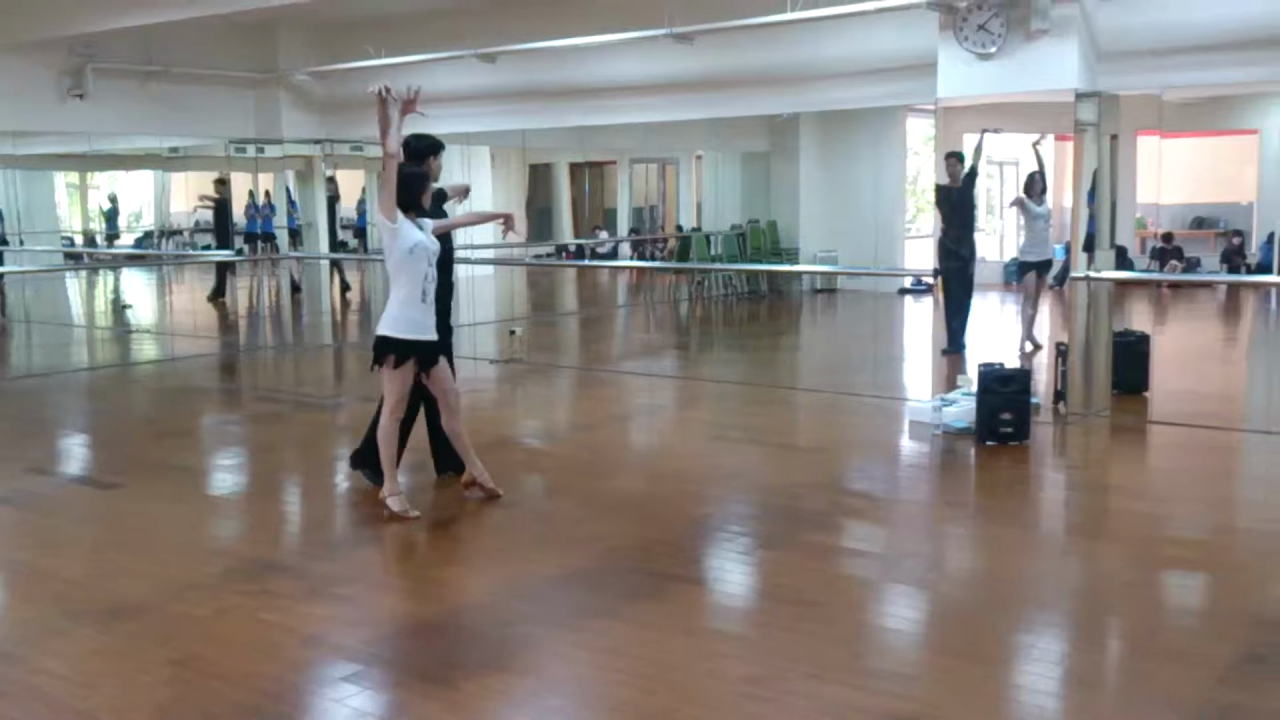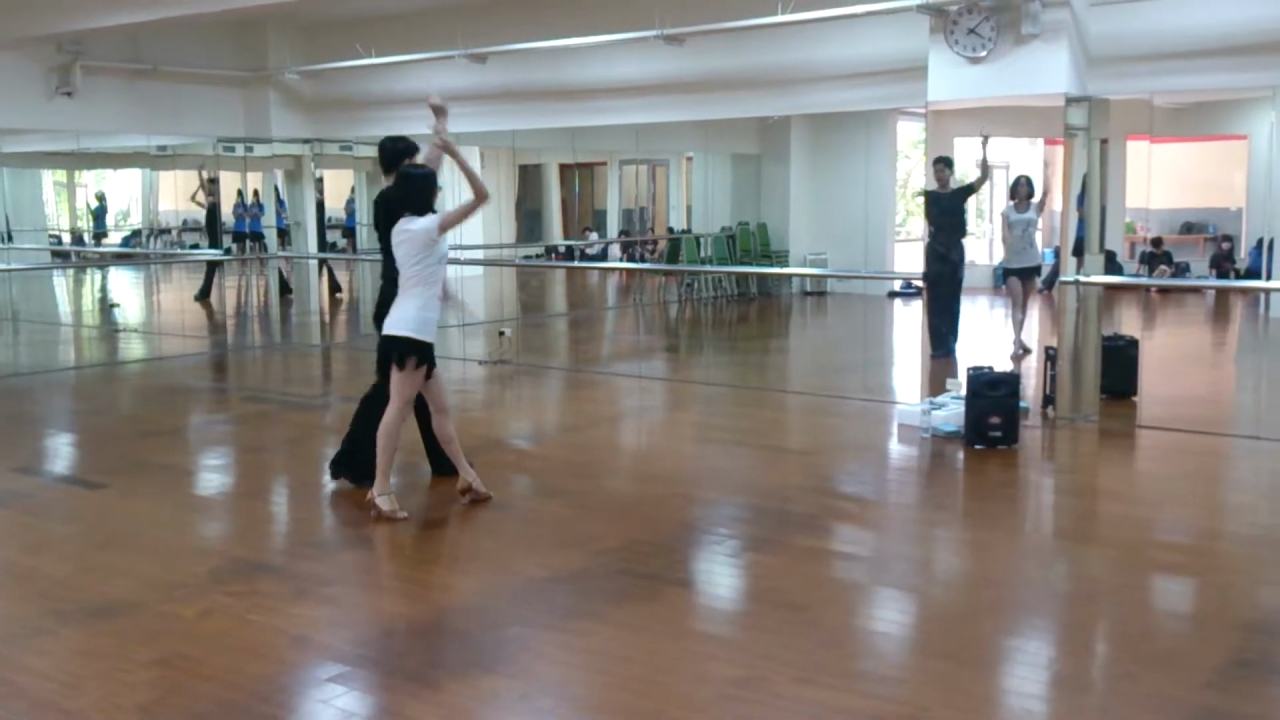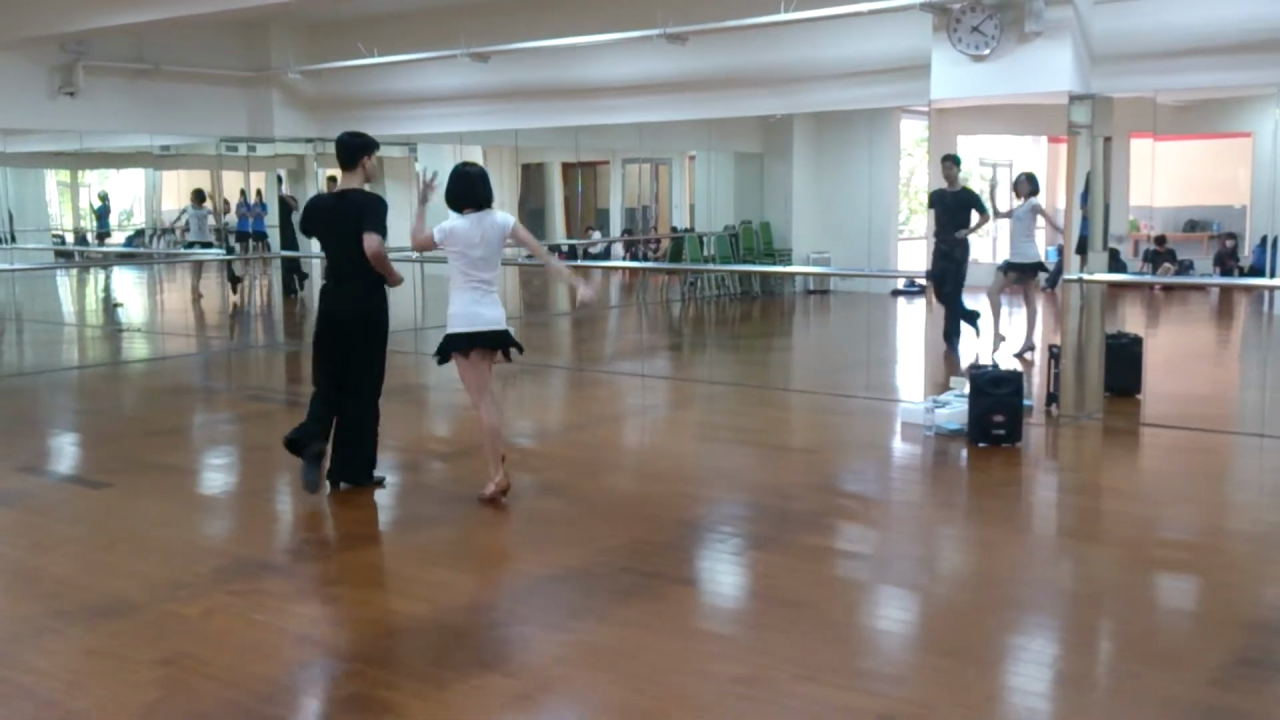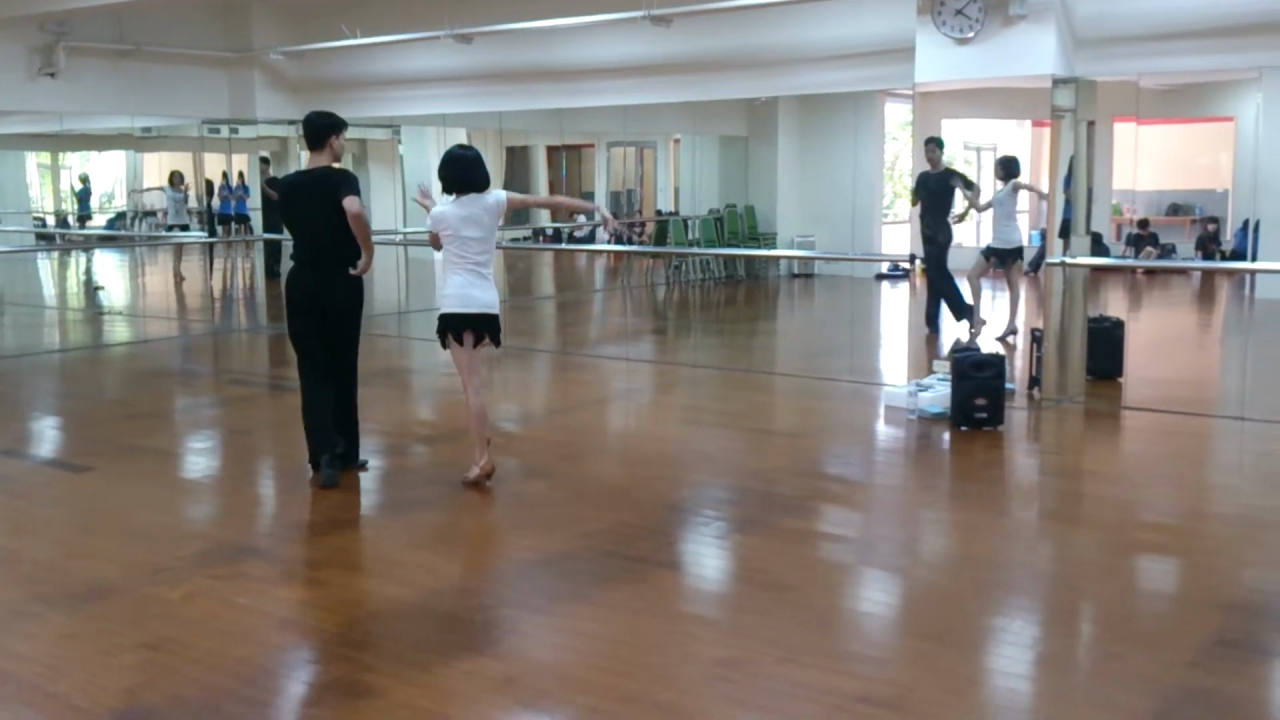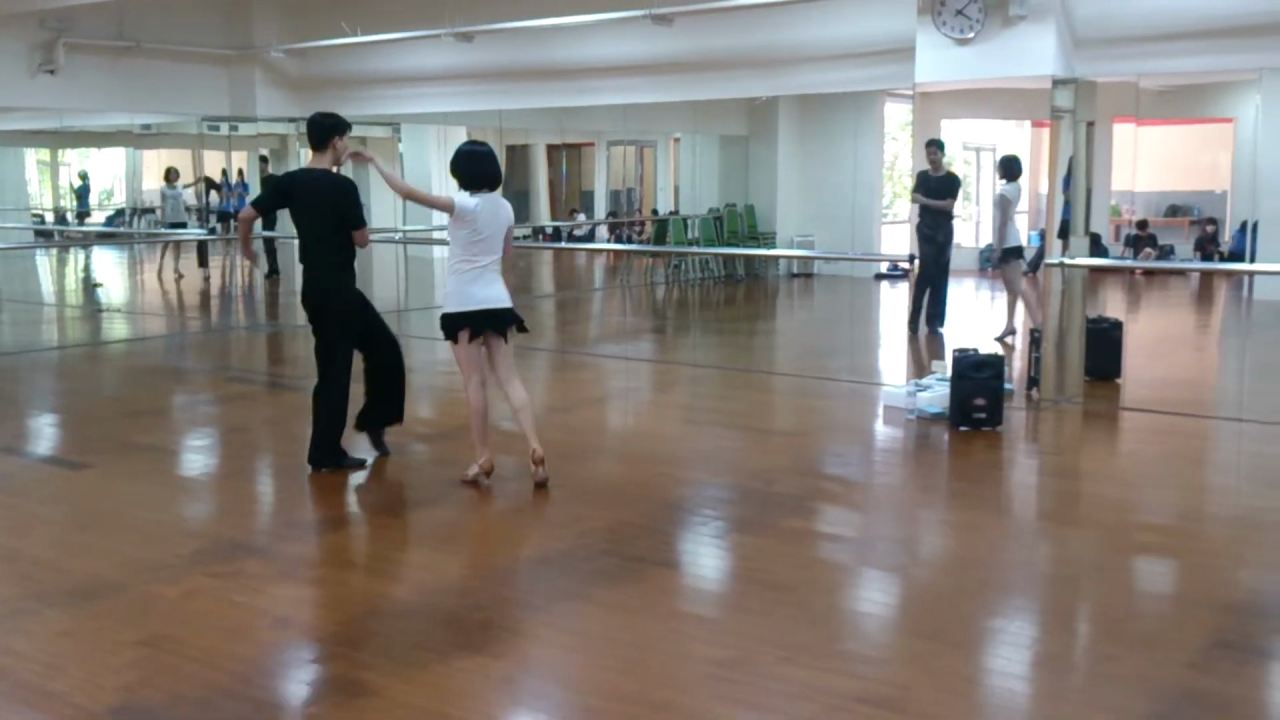
dt=0.7s
person 1, frame 1
left shoulder: (423, 227)
right shoulder: (390, 221)
left elbow: (460, 219)
right elbow: (391, 158)
left wrist: (499, 214)
right wrist: (397, 116)
left hip: (426, 333)
right hip: (398, 332)
left knee: (451, 400)
right knee: (394, 408)
left ankle: (473, 469)
right ankle: (390, 489)
person 1, frame 2
left shoulder: (401, 228)
right shoulder: (430, 225)
right elbow: (481, 197)
right wrist: (455, 154)
left hip: (406, 328)
right hip: (411, 331)
left knee: (440, 406)
right knee: (398, 410)
left ankle: (466, 477)
right ankle: (380, 490)
person 1, frame 3
left shoulder: (451, 229)
right shoulder: (502, 222)
left elbow: (417, 244)
right elbow: (544, 255)
left wrist: (422, 203)
right wrist: (578, 283)
left hip: (464, 324)
right hip: (494, 321)
left knee: (482, 401)
right knee: (485, 393)
left ankle: (498, 476)
right ankle: (499, 463)
person 1, frame 4
left shoulder: (440, 214)
right shoulder: (493, 202)
right elbow: (549, 201)
right wrist: (595, 208)
left hip: (457, 304)
right hip: (486, 303)
left knee: (471, 383)
right knee: (473, 379)
left ankle: (482, 460)
right ankle: (480, 441)
person 1, frame 5
left shoulder: (463, 206)
right shoulder: (504, 207)
left elbow: (406, 191)
left wrist: (374, 159)
left hip: (464, 304)
right hip: (498, 302)
left knee: (474, 381)
right knee: (509, 378)
left ankle: (483, 459)
right ankle: (534, 447)
person 2, frame 1
left shoulder: (432, 198)
left elbow: (450, 191)
left wrist: (457, 190)
left hip: (437, 304)
right knee: (412, 383)
left ankle: (448, 461)
right ankle: (371, 458)
person 2, frame 2
left shoulder: (387, 203)
right shoulder: (398, 200)
right elbow: (433, 165)
right wrist: (441, 120)
right knee: (392, 386)
left ankle: (441, 460)
right ankle: (352, 463)
person 2, frame 3
left shoulder: (319, 204)
right shoulder: (371, 203)
left elbow: (308, 232)
right elbow: (373, 248)
right wrist: (392, 277)
left hip: (331, 300)
right hip: (366, 304)
left knee: (330, 381)
right knee: (362, 387)
left ankle: (311, 442)
right ankle: (351, 468)
person 2, frame 4
left shoulder: (287, 185)
right shoulder: (341, 179)
right elbow: (354, 211)
right wrist: (368, 253)
left hip: (301, 282)
right hip: (341, 283)
left knee: (313, 369)
right knee: (341, 368)
left ankle: (326, 452)
right ankle: (341, 452)
person 2, frame 5
left shoulder: (290, 182)
right shoulder: (342, 186)
left elbow: (246, 215)
right elbow: (362, 240)
left wrist: (246, 247)
left hip: (322, 282)
right hip: (334, 285)
left knee: (384, 347)
right knee: (334, 367)
left ankle: (374, 421)
right ankle: (325, 454)
person 3, frame 1
left shoulder: (968, 183)
right shoulder: (941, 191)
left elbow: (977, 158)
left wrist: (983, 135)
left hip: (966, 243)
right hip: (949, 244)
left knee: (964, 293)
right knee: (952, 293)
left ankle: (957, 339)
right ankle: (955, 340)
person 3, frame 2
left shoulder: (959, 194)
right shoulder: (929, 197)
left elbow: (984, 178)
right elbow: (930, 222)
left wrist: (984, 148)
left hip: (955, 248)
right hip: (936, 249)
left knee: (953, 296)
right knee: (936, 297)
left ankle: (949, 342)
right ankle: (939, 344)
person 3, frame 3
left shoulder: (968, 195)
right shoulder: (937, 195)
left elbow: (985, 217)
left wrist: (968, 231)
left hip: (958, 247)
right hip: (940, 246)
left knee: (953, 292)
right knee: (940, 289)
left ankle: (952, 337)
right ankle: (970, 317)
person 3, frame 4
left shoulder: (950, 175)
right shoulder: (922, 177)
left elbow: (975, 189)
right elbow: (914, 202)
left wrist: (964, 212)
right wrist: (910, 190)
left hip: (941, 229)
right hip: (927, 229)
left knee: (935, 274)
right knee: (939, 273)
left ankle: (932, 320)
right ankle: (964, 312)
person 3, frame 5
left shoulder: (952, 179)
right shoulder: (922, 176)
left elbow: (949, 205)
right elbow: (912, 197)
left wrist: (924, 201)
left hip: (943, 229)
right hip: (925, 227)
left knee: (939, 274)
right knee: (927, 267)
left ankle: (934, 319)
right ankle: (916, 313)
person 4, frame 1
left shoulder: (1044, 200)
right shoulder: (1025, 202)
left elbow: (1042, 170)
right elbow: (1017, 201)
left wrist: (1036, 148)
right wrist: (1016, 202)
left hip: (1045, 255)
right hip: (1029, 255)
left knee: (1036, 297)
right knee: (1028, 296)
left ankle: (1030, 333)
right ankle: (1024, 337)
person 4, frame 2
left shoulder: (1036, 207)
right shoulder: (1008, 211)
left elbow: (1045, 192)
right elbow: (1005, 234)
left wrist: (1045, 170)
right wrist: (1006, 251)
left hip: (1031, 261)
right hip: (1012, 262)
left knee: (1024, 302)
right knee: (1017, 303)
left ankle: (1019, 339)
right ankle: (1017, 342)
person 4, frame 3
left shoulder: (1032, 204)
right shoulder: (1021, 207)
left elbow: (1050, 221)
right elbow: (998, 214)
left wrist: (1066, 235)
right wrist: (993, 194)
left hip: (1025, 258)
right hip: (1020, 258)
left knee: (993, 291)
right knee: (1029, 300)
left ankle: (997, 333)
right ankle: (1029, 340)
person 4, frame 4
left shoulder: (1013, 185)
right shoulder: (999, 193)
left elbow: (1026, 185)
right elbow: (980, 207)
left wrist: (1040, 192)
left hip: (1008, 243)
right hip: (1000, 242)
left knee: (974, 275)
right knee: (1012, 284)
left ankle: (977, 317)
right ankle: (1011, 325)
person 4, frame 5
left shoulder: (1005, 192)
right shoulder: (1015, 186)
left elbow: (1003, 221)
left wrist: (998, 248)
left hip: (1006, 244)
right hip: (1011, 242)
left knee: (1015, 285)
right knee: (1011, 286)
left ankle: (1036, 321)
right ankle: (1010, 325)
